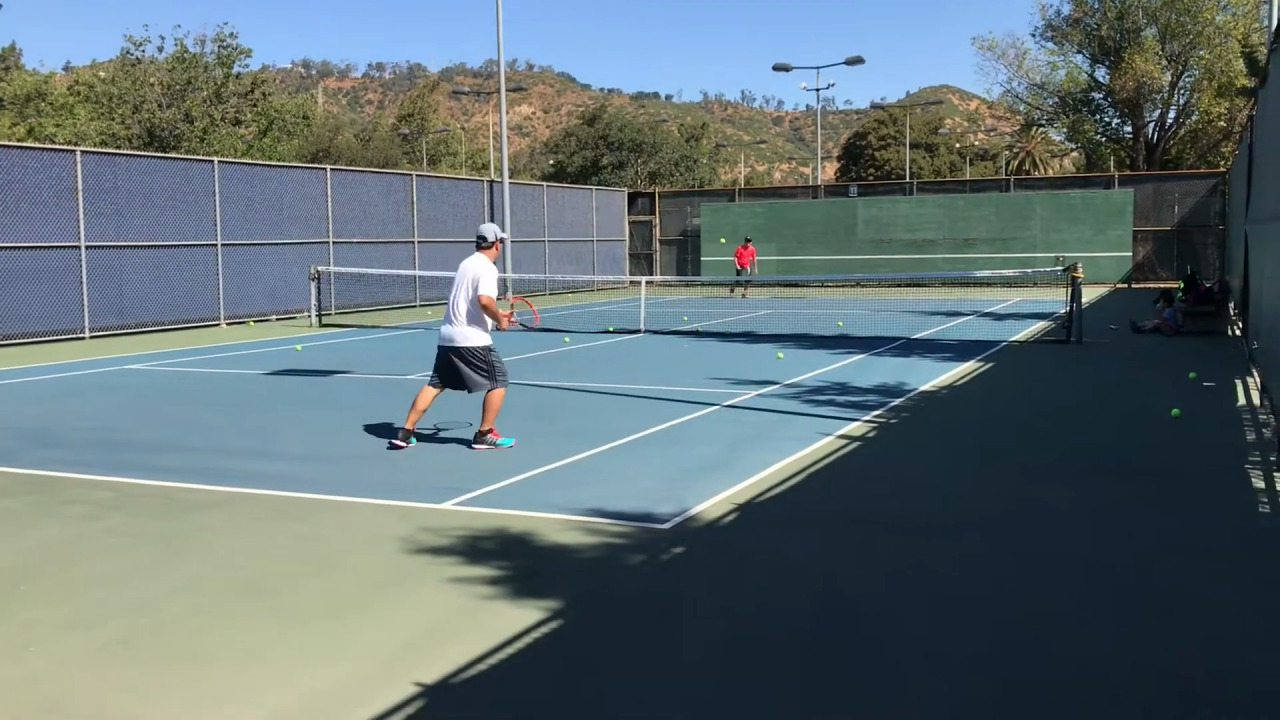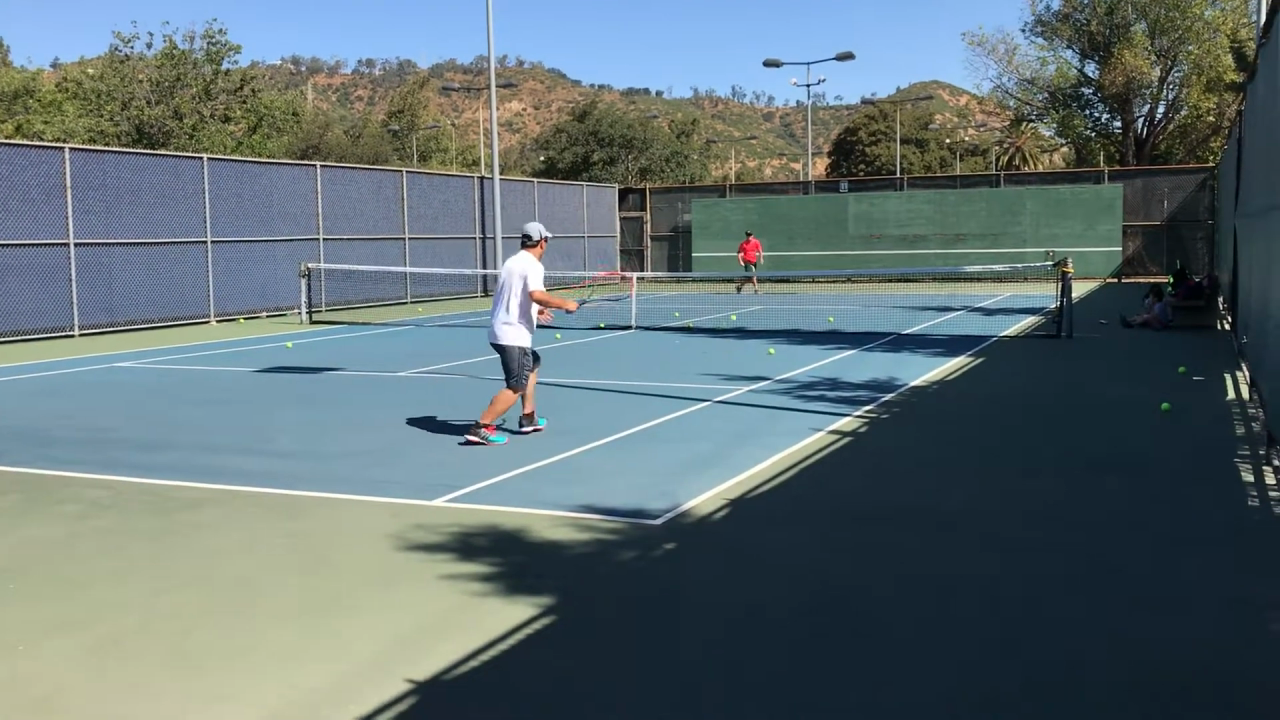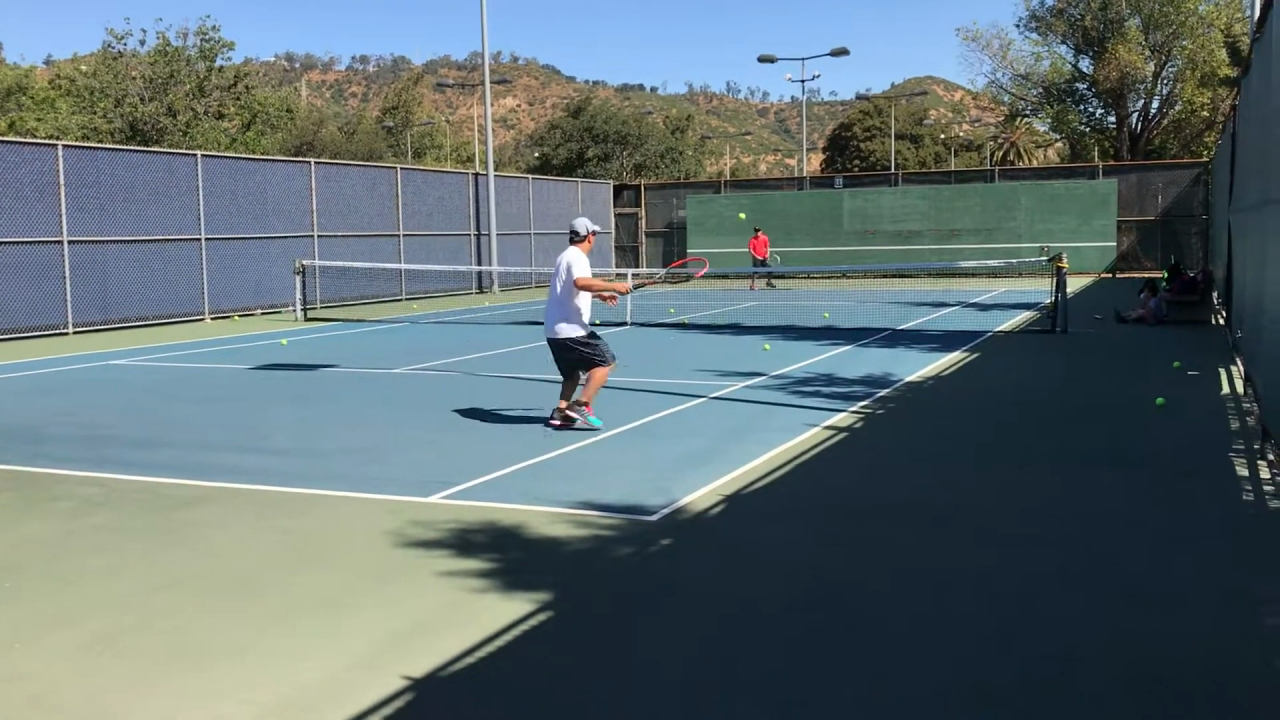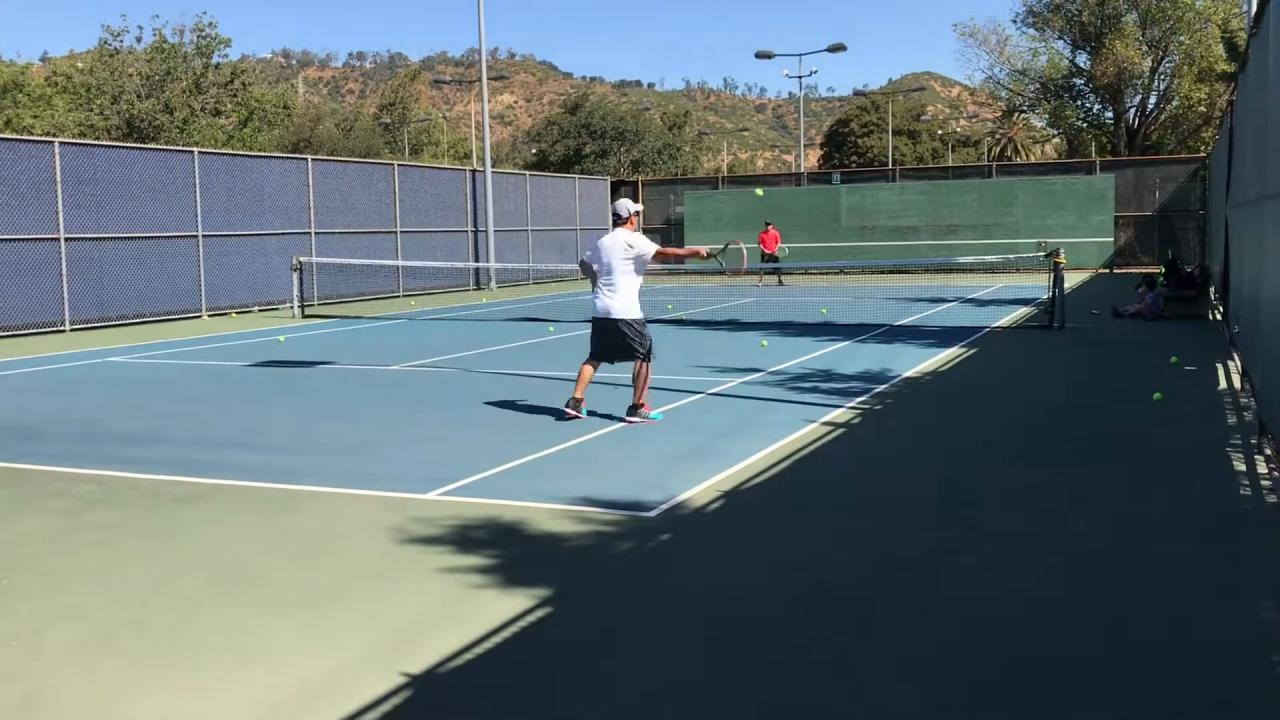
dt=0.3s
person 1, frame 1
left shoulder: (466, 264)
right shoulder: (487, 268)
right elbow: (484, 301)
left wrist: (497, 315)
right wrist: (499, 318)
left hip: (448, 336)
right hip: (472, 339)
left knee: (435, 385)
right knee: (498, 384)
left ankle: (406, 432)
right ankle: (485, 434)
person 1, frame 2
left shoulder: (511, 262)
right shoulder: (532, 265)
right elbow: (537, 295)
left wrist: (535, 310)
right wrist: (564, 304)
left hip: (500, 331)
right hip: (513, 335)
left knee: (532, 366)
right knee: (515, 387)
left ankle: (528, 418)
right ankle: (481, 428)
person 1, frame 3
left shoulder: (565, 256)
right shoulder: (577, 258)
right elbow: (580, 283)
left wrist: (599, 294)
right wrist: (612, 287)
left hip: (553, 329)
right hip: (571, 328)
left knee: (573, 371)
right knee: (606, 363)
left ankle: (560, 413)
right ankle: (581, 405)
person 1, frame 4
left shoulder: (600, 242)
right shoulder: (633, 240)
left elbow: (584, 264)
right elbow: (659, 253)
right wrist: (691, 252)
left hip: (600, 310)
right hip: (625, 312)
left knee: (594, 358)
right knee: (643, 357)
left ankle: (575, 401)
right ankle: (636, 408)
